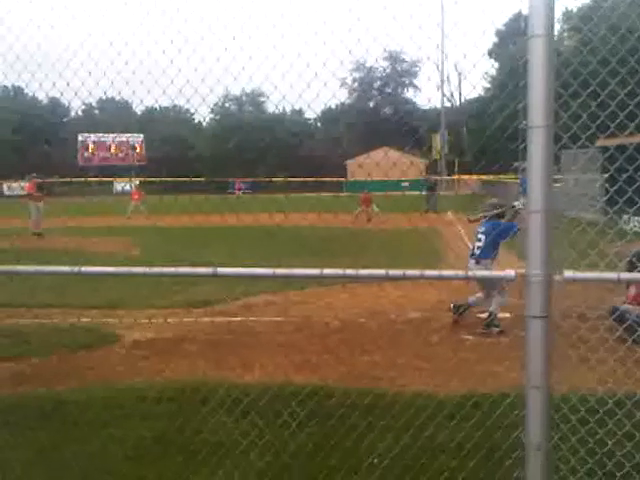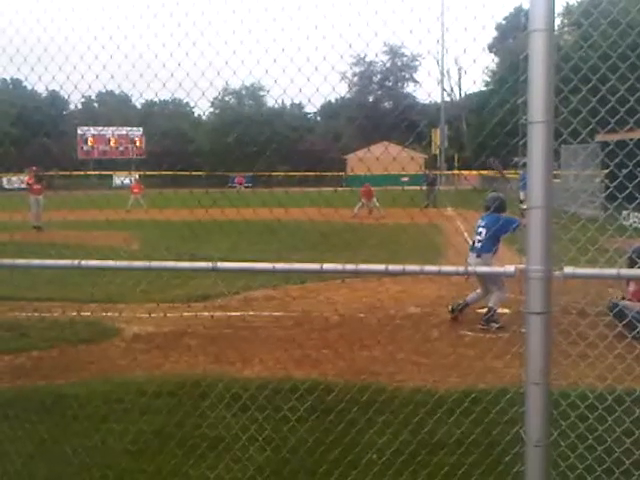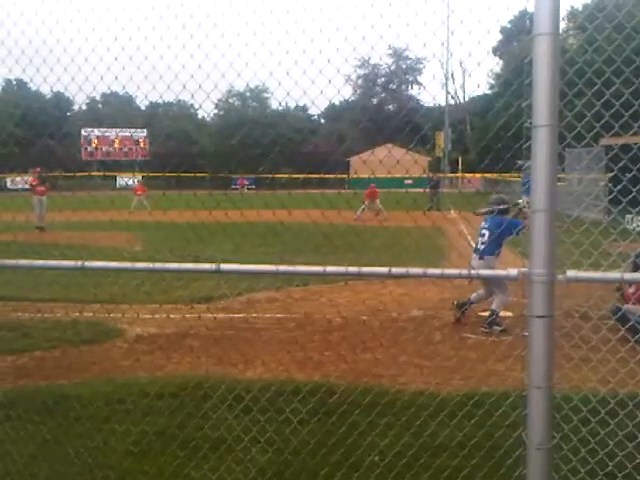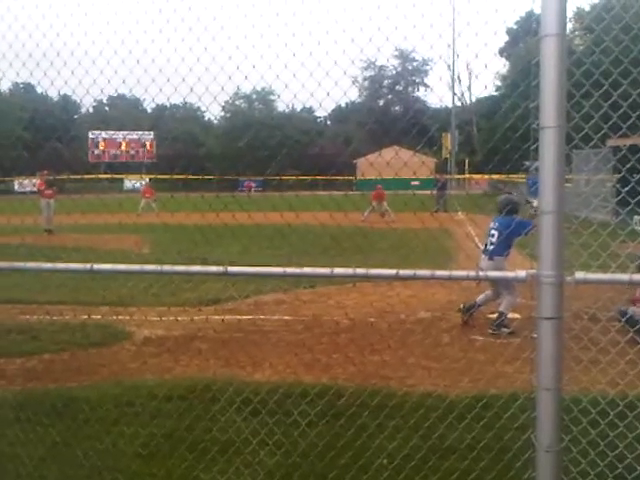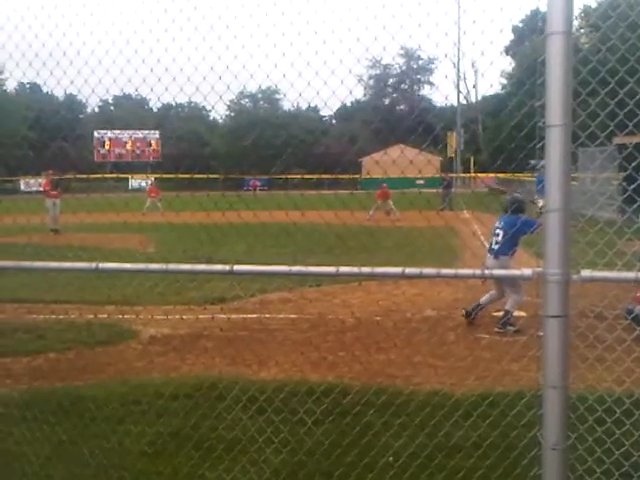
dt=0.4s
person 1, frame 1
left shoulder: (484, 224)
right shoulder: (497, 226)
left elbow: (506, 225)
right elbow: (519, 226)
left wrist: (515, 211)
left hip: (474, 264)
right hip: (483, 265)
left knee: (487, 293)
right knee: (500, 293)
left ankle: (459, 308)
right ankle: (489, 324)
person 1, frame 2
left shoulder: (484, 218)
right shoulder: (499, 220)
left elbow: (508, 223)
right elbow: (522, 223)
left hip: (473, 258)
right hip: (483, 260)
left knee: (485, 289)
right knee: (499, 289)
left ankle: (457, 308)
right ankle: (487, 319)
person 1, frame 3
left shoulder: (488, 220)
right shoulder: (501, 222)
right elbow: (526, 224)
left wrist: (519, 211)
right wrist: (524, 212)
left hip: (476, 260)
right hip: (486, 262)
left knee: (489, 290)
right knee: (502, 292)
left ankle: (462, 306)
right ankle: (490, 323)
person 1, frame 4
left shoulder: (496, 220)
right shoulder: (512, 222)
left elbow: (519, 225)
right elbow: (535, 224)
left hip: (485, 261)
right hip: (495, 263)
left knee: (496, 291)
right knee: (510, 293)
left ankle: (468, 309)
right ankle: (497, 325)
person 1, frame 5
left shoulder: (503, 219)
right shoulder: (517, 221)
left elbow: (526, 223)
right elbow: (539, 224)
left hip: (491, 259)
right hip: (501, 261)
left knee: (499, 291)
right knee: (516, 292)
left ankle: (471, 312)
right ankle: (503, 323)
